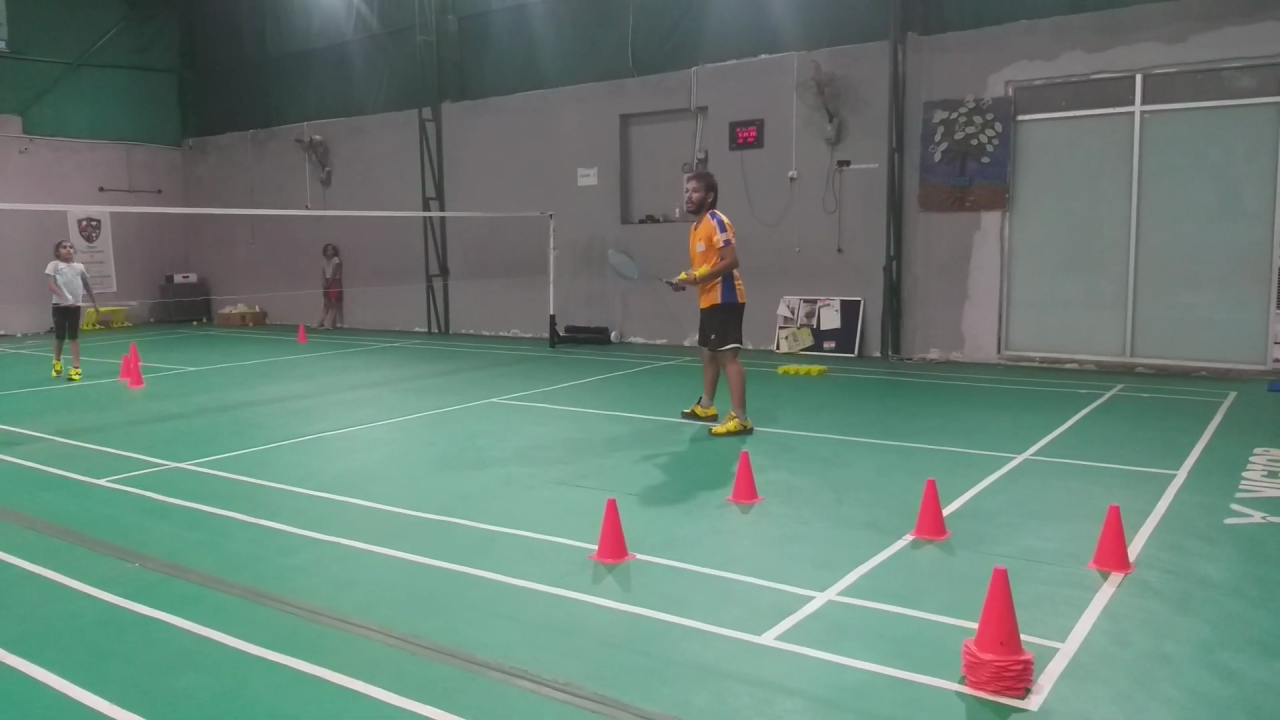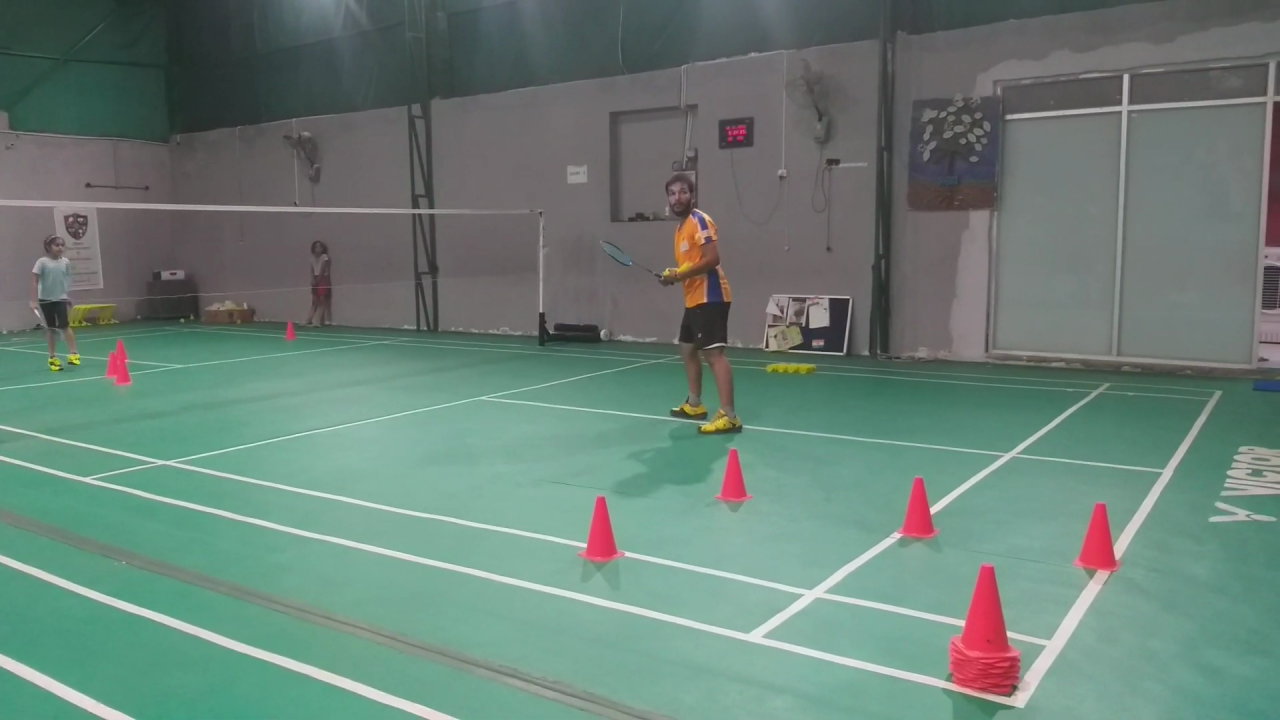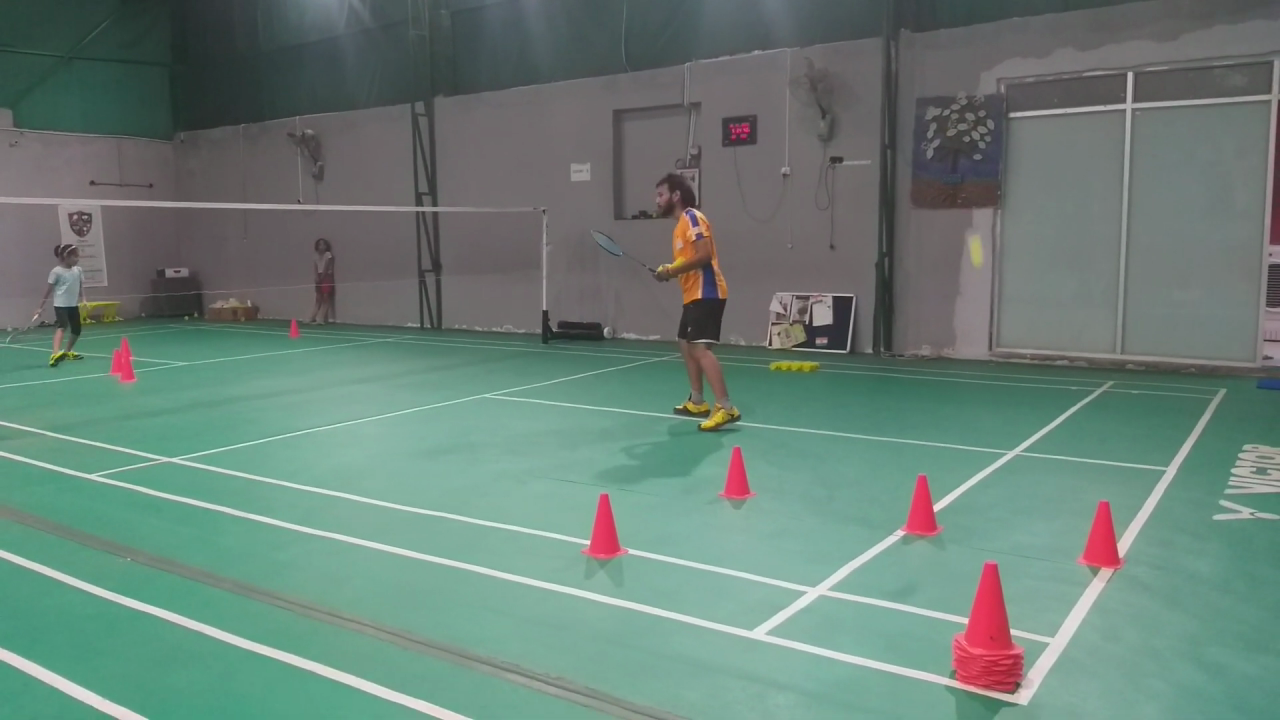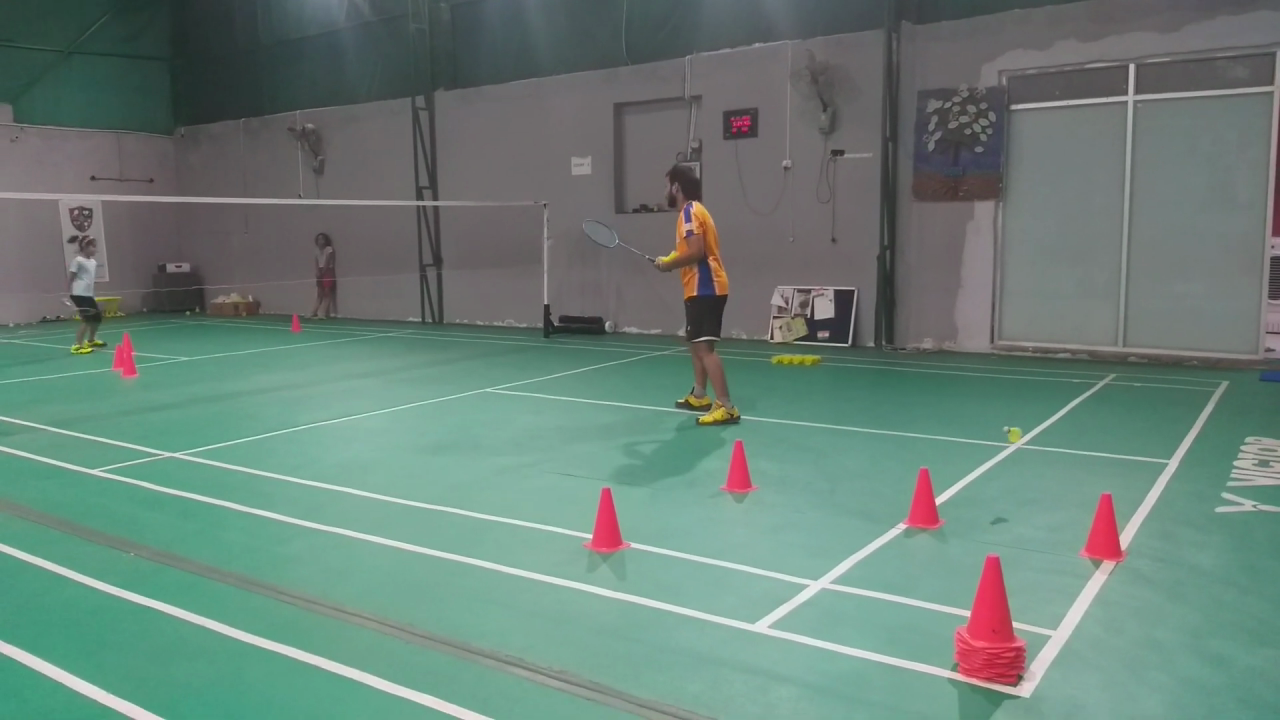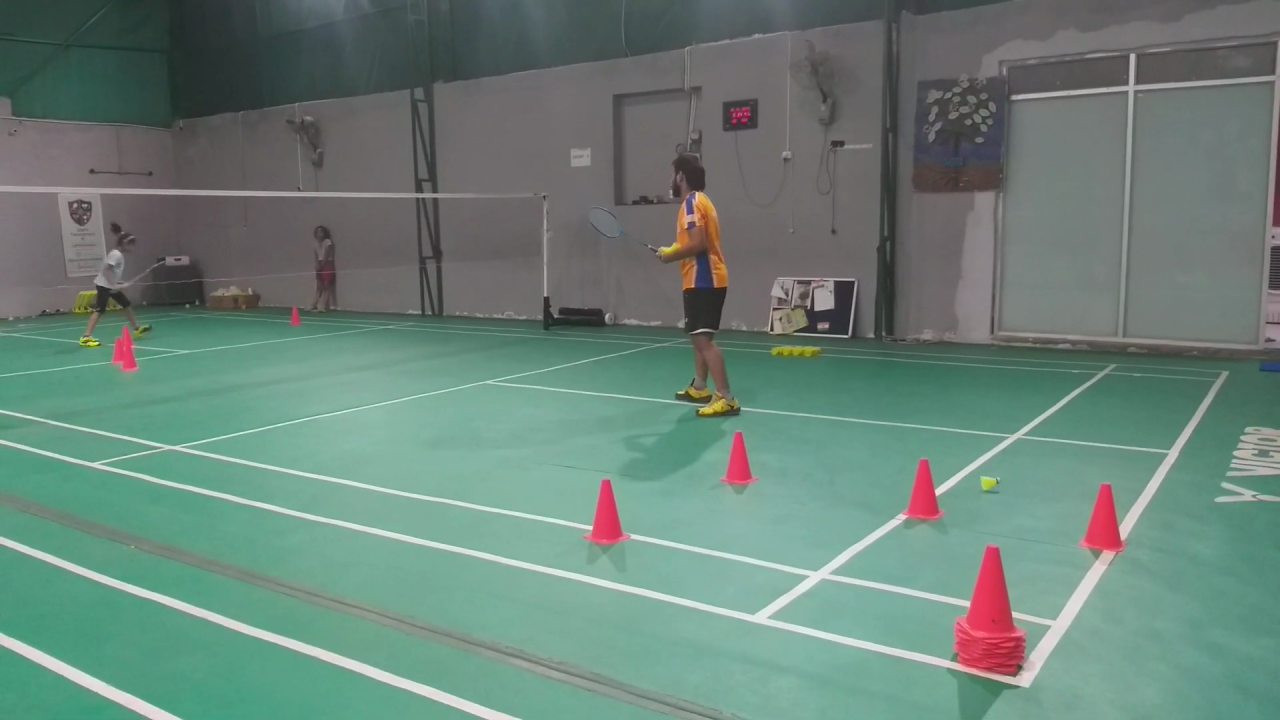
dt=0.4s
person 1, frame 1
left shoulder: (717, 221)
right shoulder: (696, 226)
left elbow: (731, 261)
left wrist: (698, 278)
right wrist: (686, 279)
left hip: (724, 299)
right hip: (708, 301)
left knee: (728, 356)
right knee: (708, 354)
left ankle: (740, 418)
right ankle: (706, 406)
person 1, frame 2
left shoulder: (699, 220)
right shoulder: (681, 227)
left elbow: (712, 259)
left wrist: (679, 274)
right wrist: (674, 275)
left hip: (710, 298)
right hip: (694, 300)
left knee: (714, 354)
right knee: (687, 350)
left ankle: (729, 416)
right ankle: (694, 404)
person 1, frame 3
left shoulder: (692, 218)
right shoulder: (680, 223)
left elbow: (705, 255)
left wrist: (671, 270)
right wrist: (669, 272)
left hip: (706, 293)
right hip: (694, 295)
left knee: (700, 349)
right knee: (686, 346)
left ankle: (725, 407)
right ankle: (697, 402)
person 1, frame 4
left shoulder: (689, 212)
right shoulder: (694, 210)
left elbow: (696, 253)
left wrist: (667, 264)
right wrist: (671, 261)
left hip: (704, 289)
right hip: (704, 288)
left knee: (704, 347)
right knee: (696, 344)
left ankle: (726, 407)
right ankle: (699, 396)
person 1, frame 5
left shoulder: (692, 203)
right shoulder: (700, 201)
left elbow: (698, 244)
left wrist: (669, 255)
right wrist: (673, 251)
left hip: (702, 281)
right hip: (708, 279)
left knee: (703, 338)
right knee: (698, 336)
left ankle: (726, 399)
right ankle: (699, 388)
